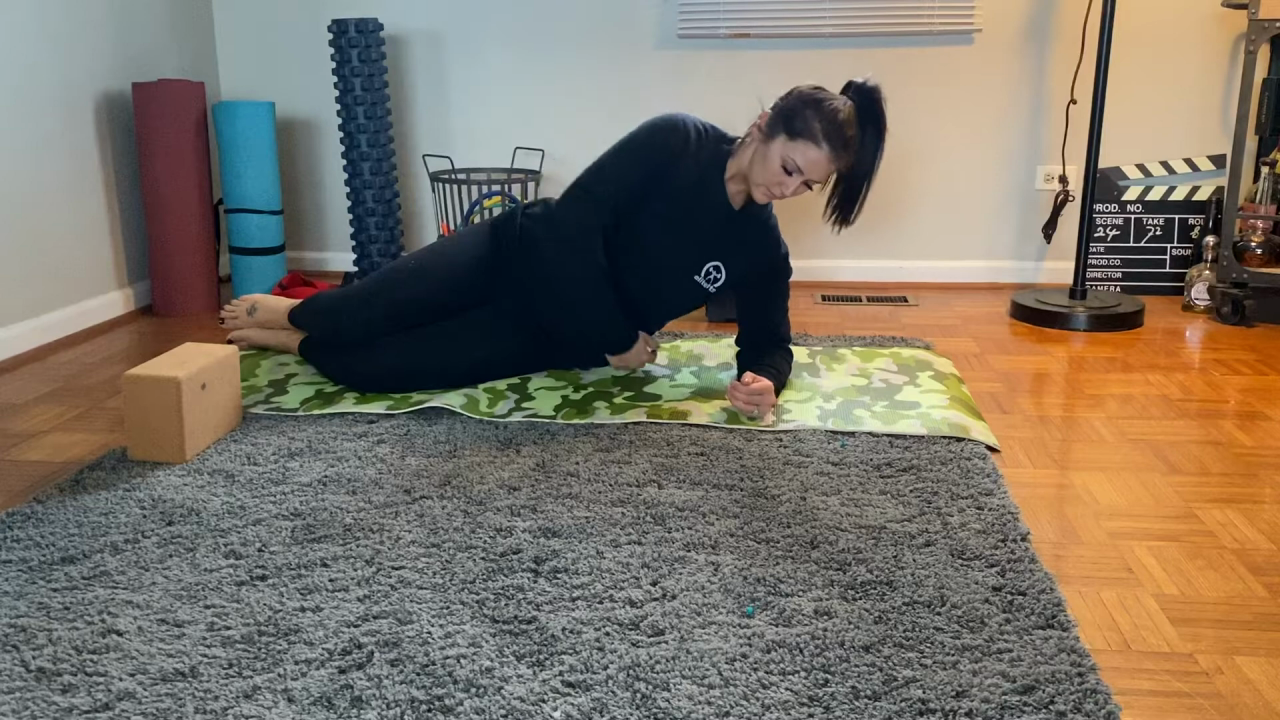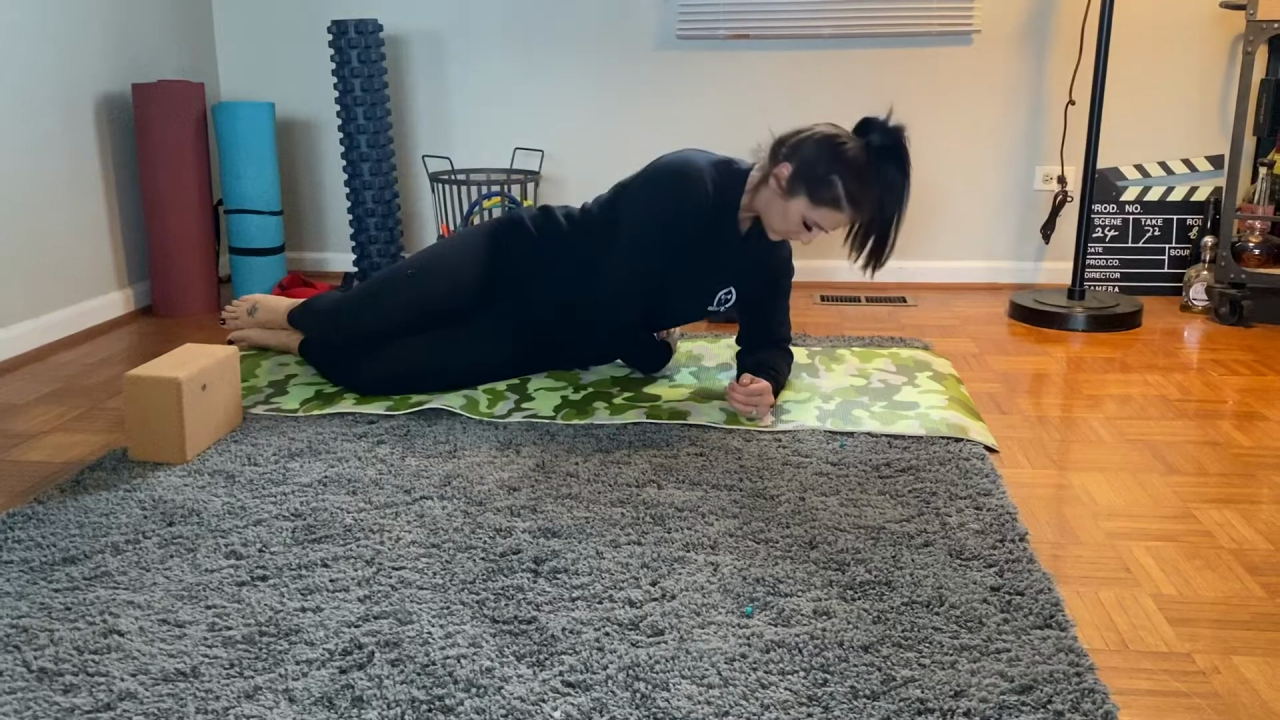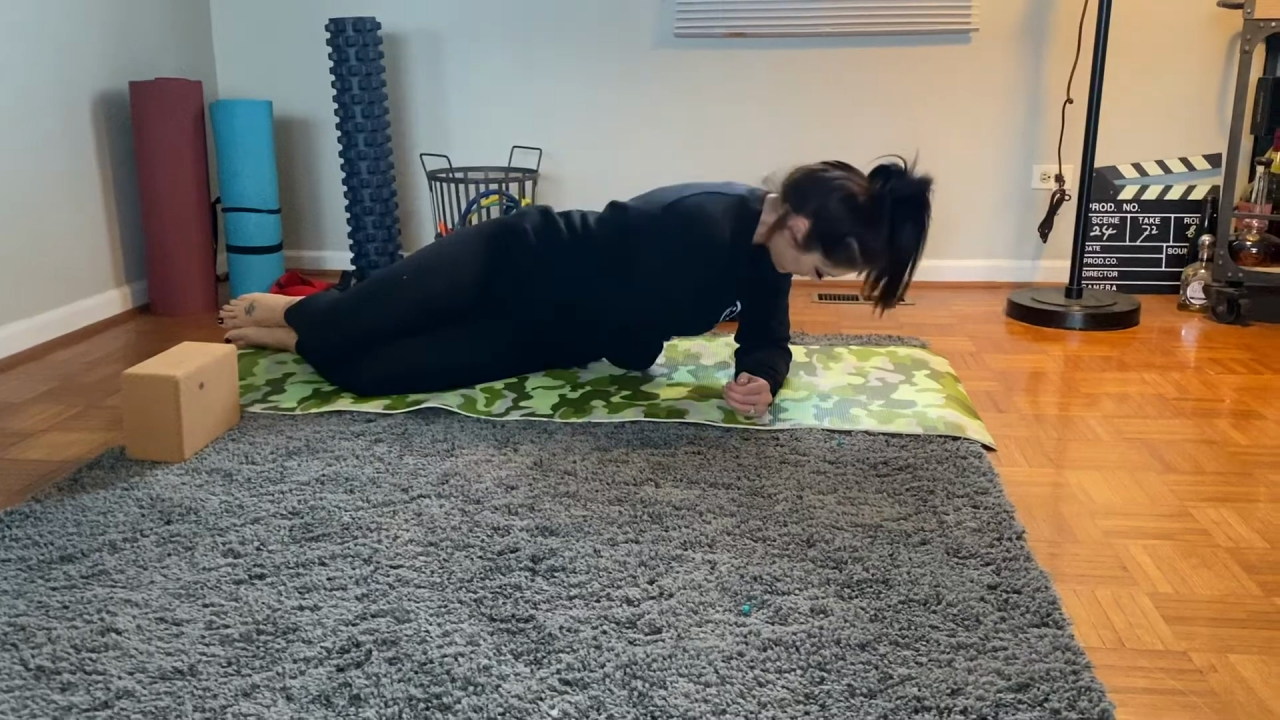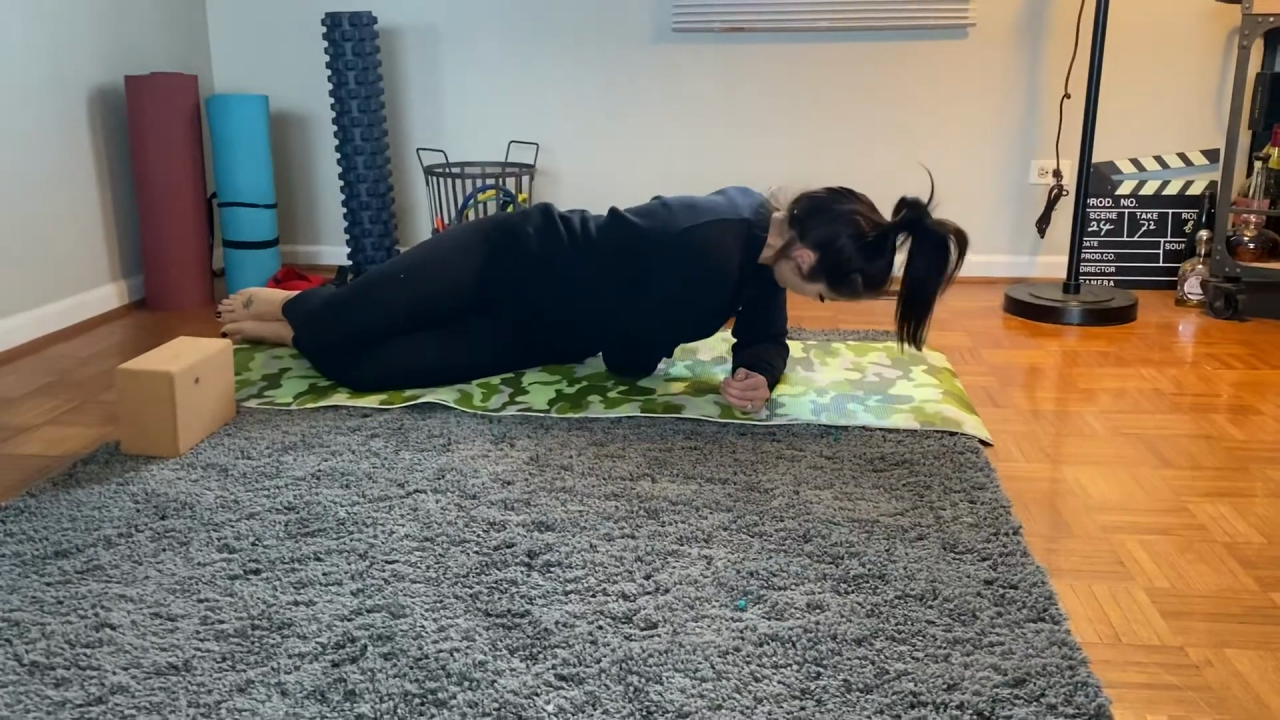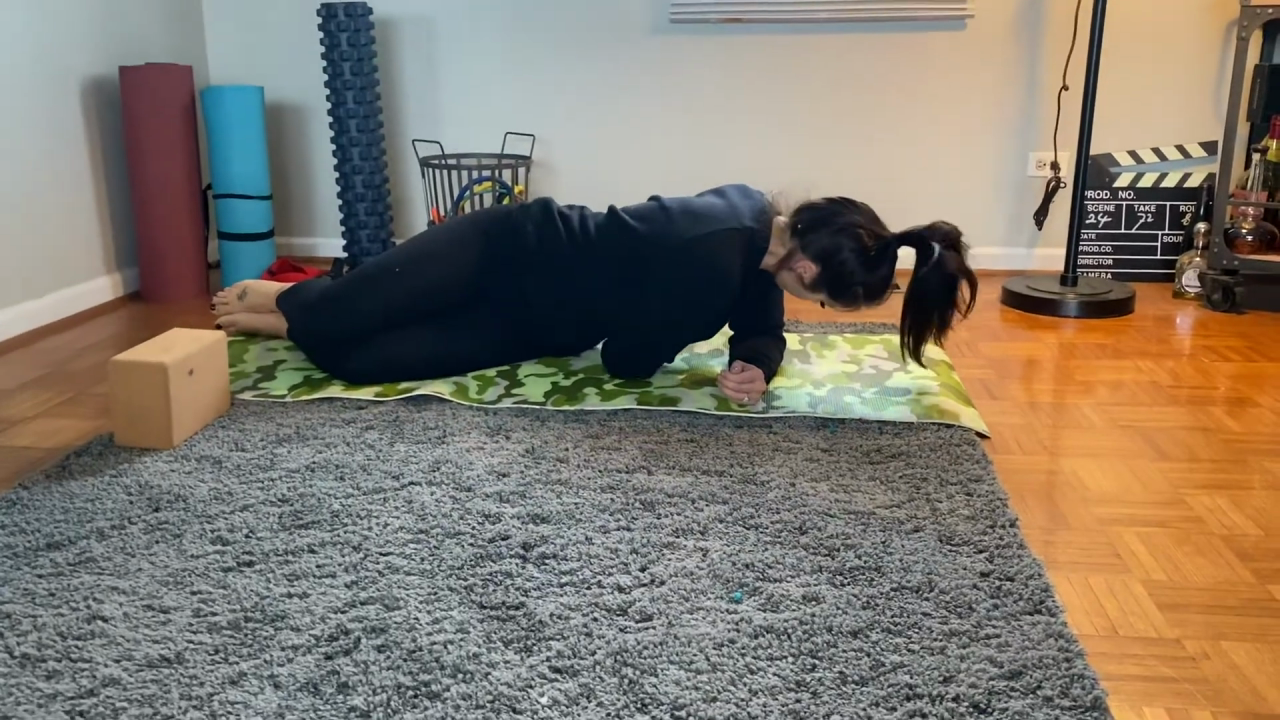
dt=0.5s
person 1, frame 1
left shoulder: (762, 249)
right shoulder: (675, 141)
left elbow: (768, 340)
right elbow: (572, 219)
left wrist: (761, 380)
right wrist: (618, 341)
left hip: (552, 340)
right hip: (513, 257)
left knee: (371, 370)
right knee: (354, 320)
left ankle: (292, 343)
right ankle: (284, 310)
person 1, frame 2
left shoulder: (768, 260)
right shoulder: (685, 182)
left elbow: (769, 344)
right elbow: (617, 296)
left wrist: (760, 383)
right wrist: (654, 354)
left hip: (549, 341)
right hip: (510, 261)
left knee: (367, 372)
right knee: (352, 326)
left ankle: (291, 344)
right ankle: (289, 313)
person 1, frame 3
left shoulder: (763, 247)
right shoulder: (705, 225)
left elbow: (767, 341)
right elbow: (629, 341)
left wrist: (760, 380)
right wrist: (652, 352)
left hip: (545, 339)
right hip: (506, 261)
left knee: (366, 375)
right knee: (348, 325)
left ankle: (286, 337)
right ankle: (288, 311)
person 1, frame 4
left shoulder: (762, 230)
right shoulder: (711, 252)
left elbow: (764, 336)
right elbow: (630, 357)
left wrist: (757, 376)
right wrist: (660, 340)
right hip: (504, 259)
right knee: (345, 325)
left ankle: (283, 326)
right ankle: (283, 306)
person 1, frame 5
left shoulder: (759, 221)
right shoulder: (713, 264)
left elbow: (762, 329)
right elbow: (628, 360)
left wrist: (753, 369)
right wrist: (659, 334)
right hip: (504, 250)
right knee: (343, 315)
left ankle: (278, 322)
right ankle: (279, 299)
